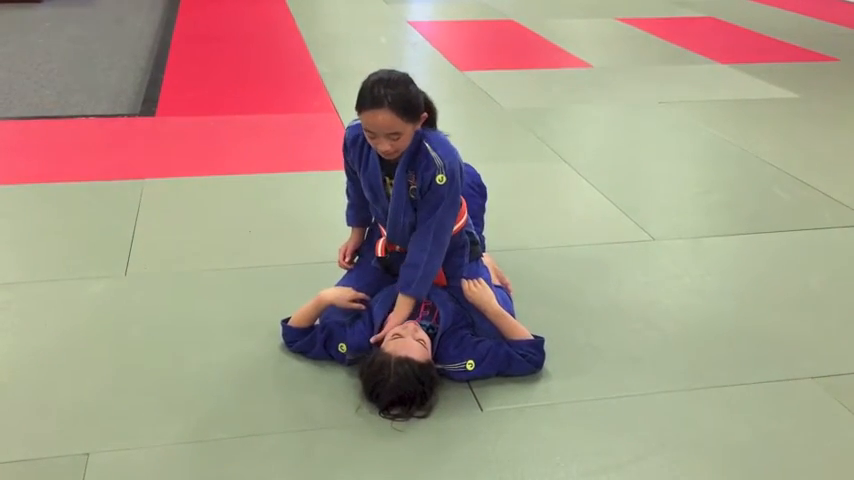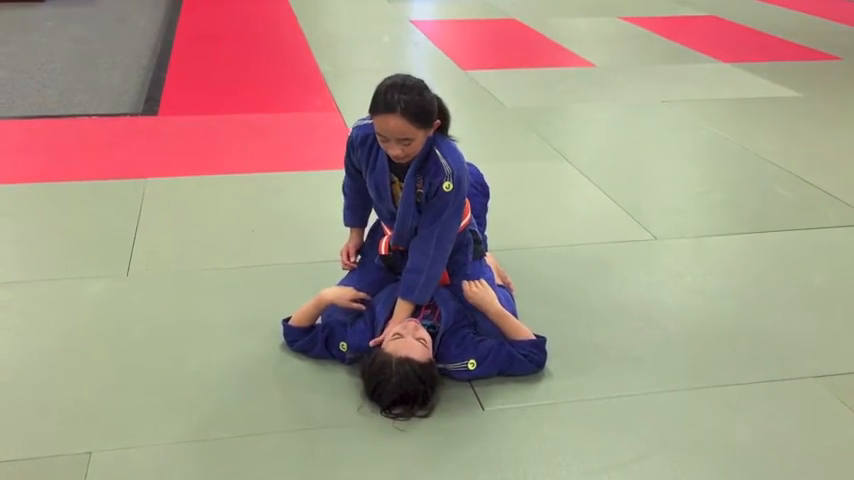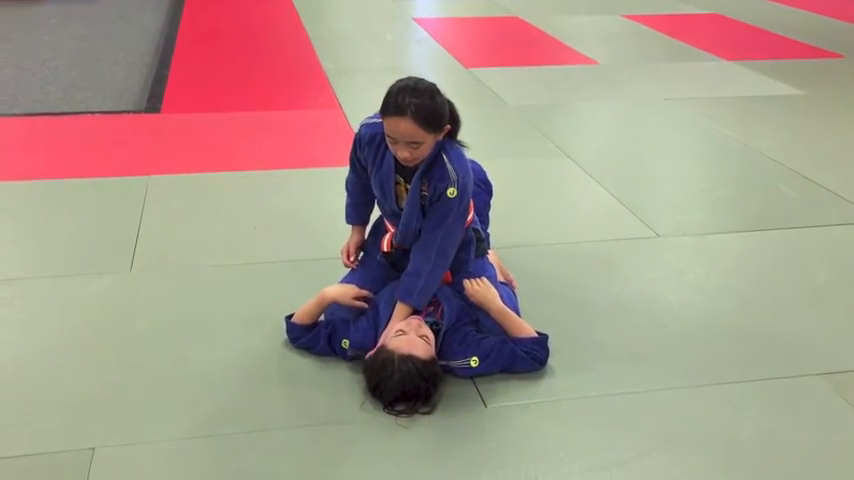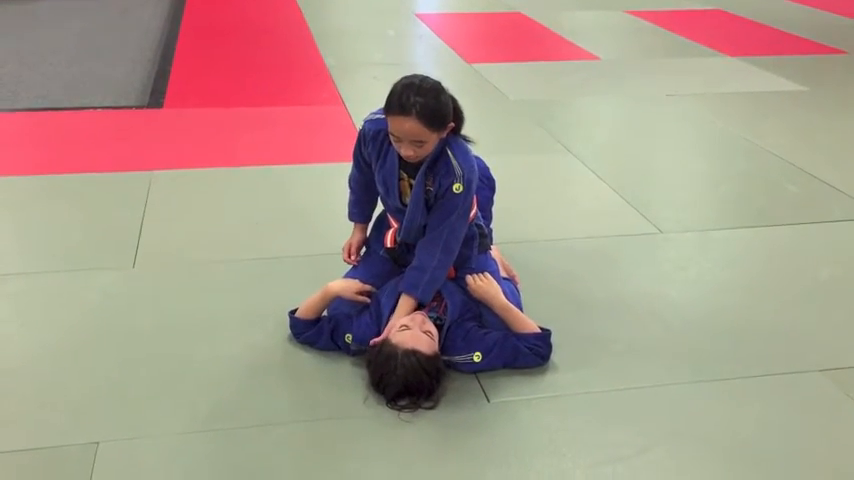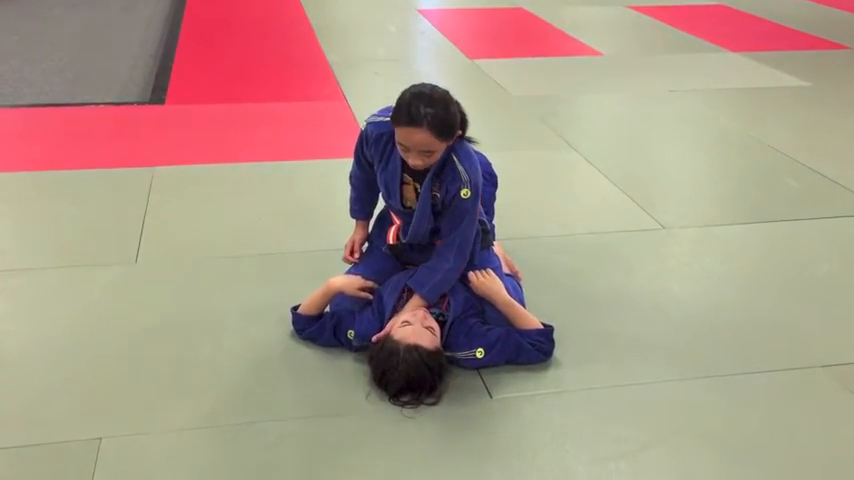
dt=0.4s
person 1, frame 1
left shoulder: (359, 342)
right shoulder: (455, 357)
left elbow: (295, 335)
right elbow: (531, 355)
left wrist: (324, 298)
right wrist: (490, 306)
person 1, frame 2
left shoulder: (359, 342)
right shoulder: (455, 357)
left elbow: (296, 334)
right elbow: (533, 355)
left wrist: (324, 297)
right wrist: (492, 306)
right ankle: (486, 262)
person 1, frame 3
left shoulder: (361, 340)
right shoulder: (458, 354)
left elbow: (299, 332)
right elbow: (535, 352)
left wrist: (327, 295)
right wrist: (493, 304)
person 1, frame 4
left shoulder: (364, 334)
right shoulder: (460, 349)
left elbow: (303, 326)
right elbow: (538, 348)
left wrist: (331, 289)
right wrist: (497, 299)
person 1, frame 5
left shoulder: (366, 330)
right shoulder: (463, 345)
left elbow: (305, 322)
right elbow: (540, 344)
left wrist: (333, 285)
right wrist: (498, 295)
person 2, frame 1
left shoulder: (442, 163)
right shoulder: (355, 139)
left elbow: (430, 241)
left wrist: (401, 311)
right wrist: (357, 234)
left hip: (445, 247)
right hip: (388, 241)
left ankle: (480, 263)
person 2, frame 2
left shoulder: (449, 170)
right shoulder: (362, 137)
left elbow: (431, 247)
left wrist: (400, 318)
right wrist: (356, 235)
left hip: (447, 247)
right hip: (391, 240)
right knee: (338, 315)
left ankle: (482, 260)
person 2, frame 3
left shoulder: (454, 175)
right shoulder: (370, 135)
left elbow: (432, 253)
left wrist: (398, 322)
right wrist: (358, 231)
left hip: (449, 246)
right hip: (394, 238)
left ankle: (485, 258)
person 2, frame 4
left shoulder: (459, 170)
right shoulder: (374, 130)
left elbow: (438, 249)
left wrist: (402, 315)
right wrist: (360, 228)
left hip: (453, 242)
right hip: (396, 233)
right knee: (343, 310)
person 2, frame 5
left shoulder: (464, 173)
right shoulder: (377, 131)
left elbow: (451, 253)
right elbow: (364, 176)
right wrist: (361, 226)
left hip: (456, 239)
right hip: (398, 231)
right knee: (345, 307)
